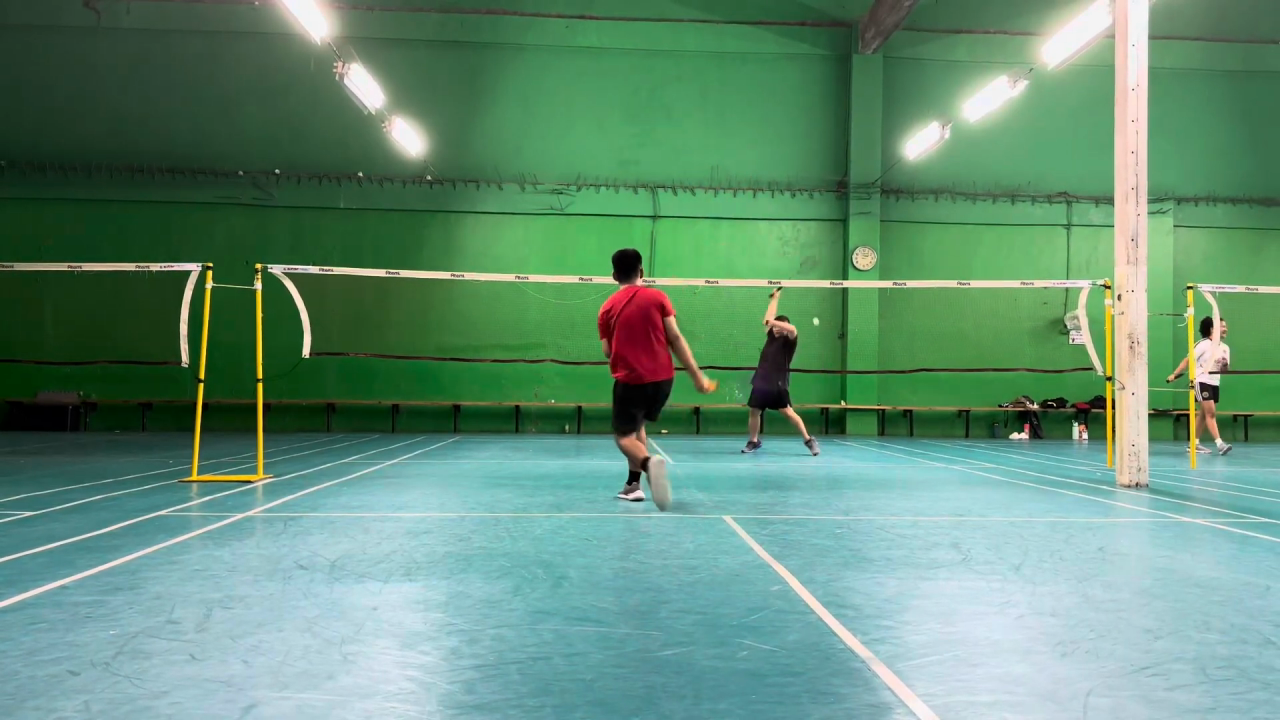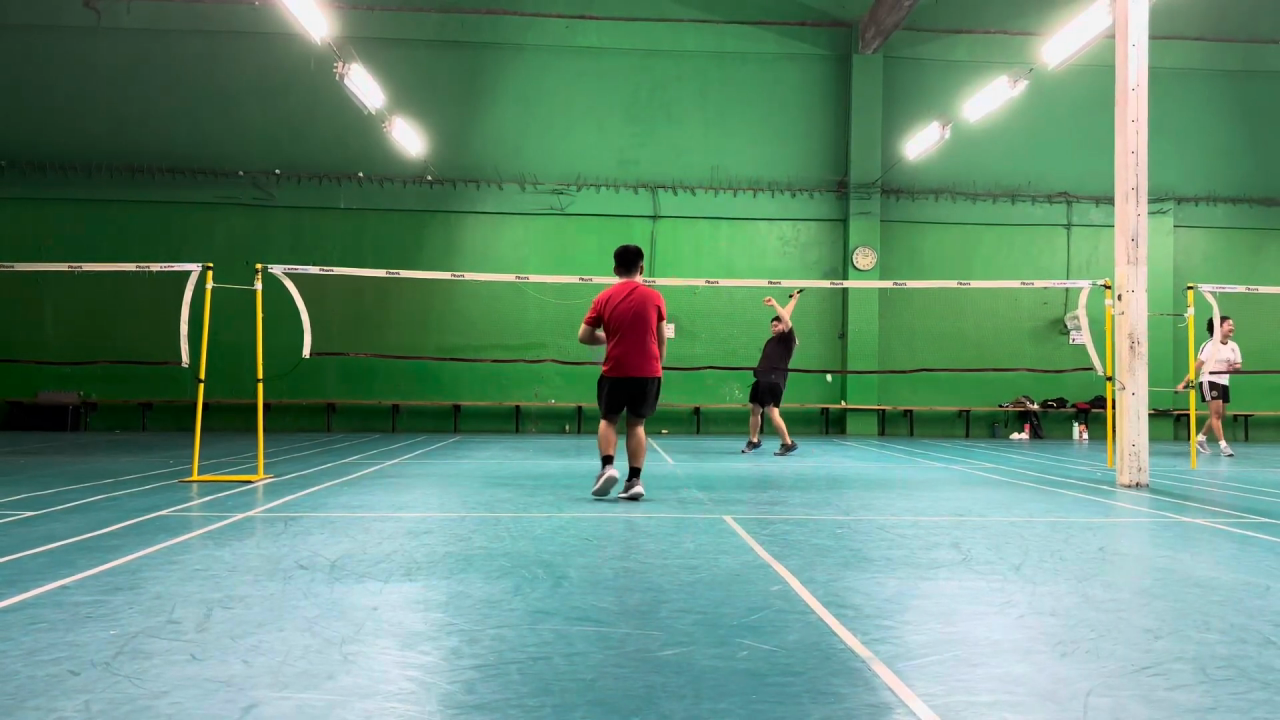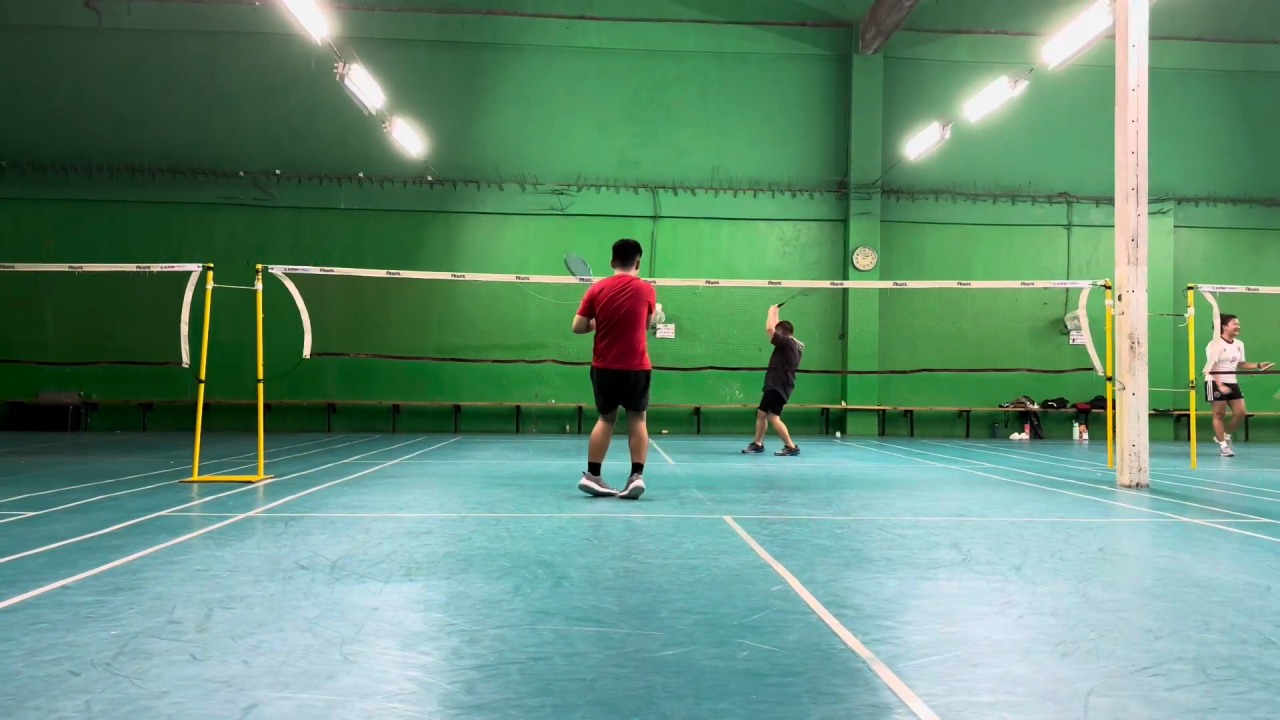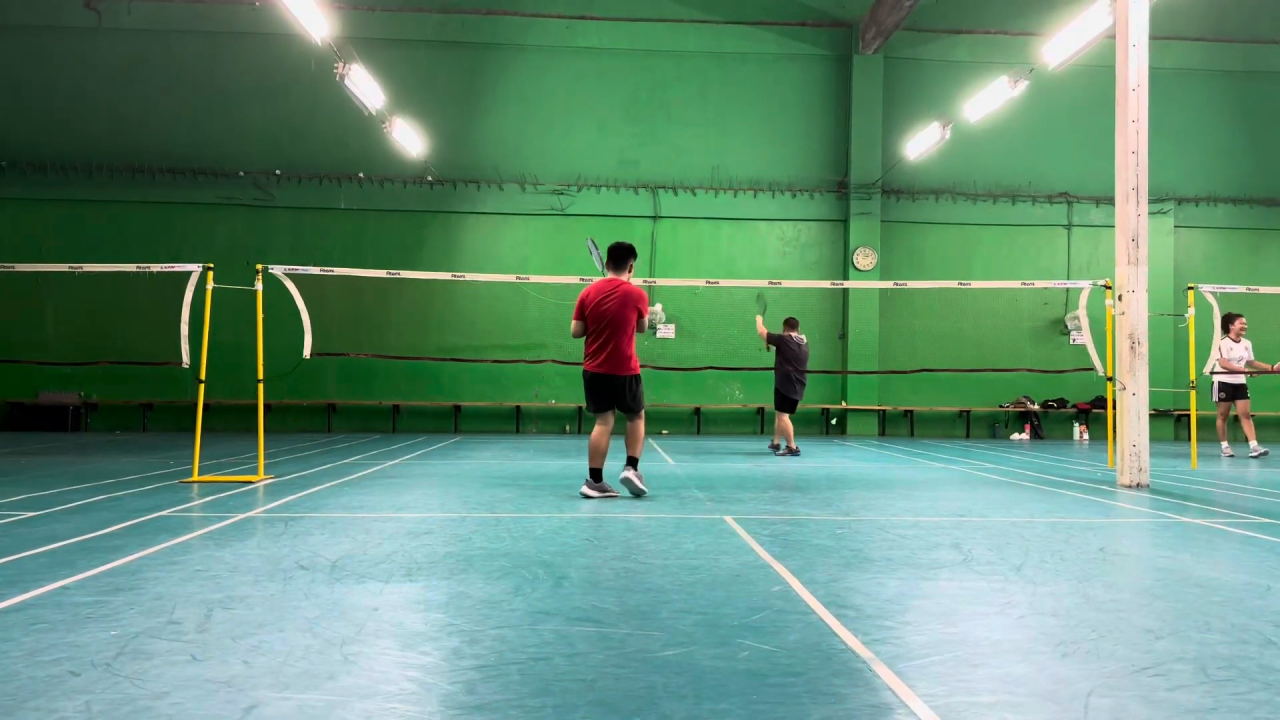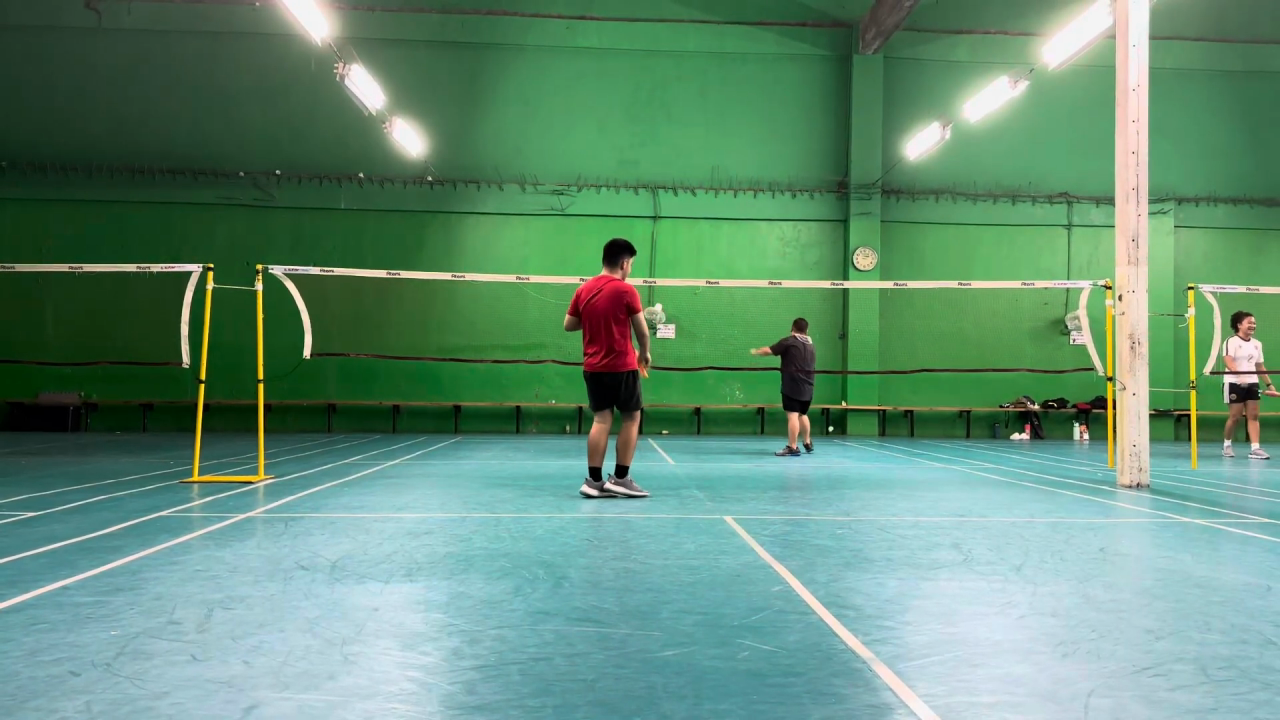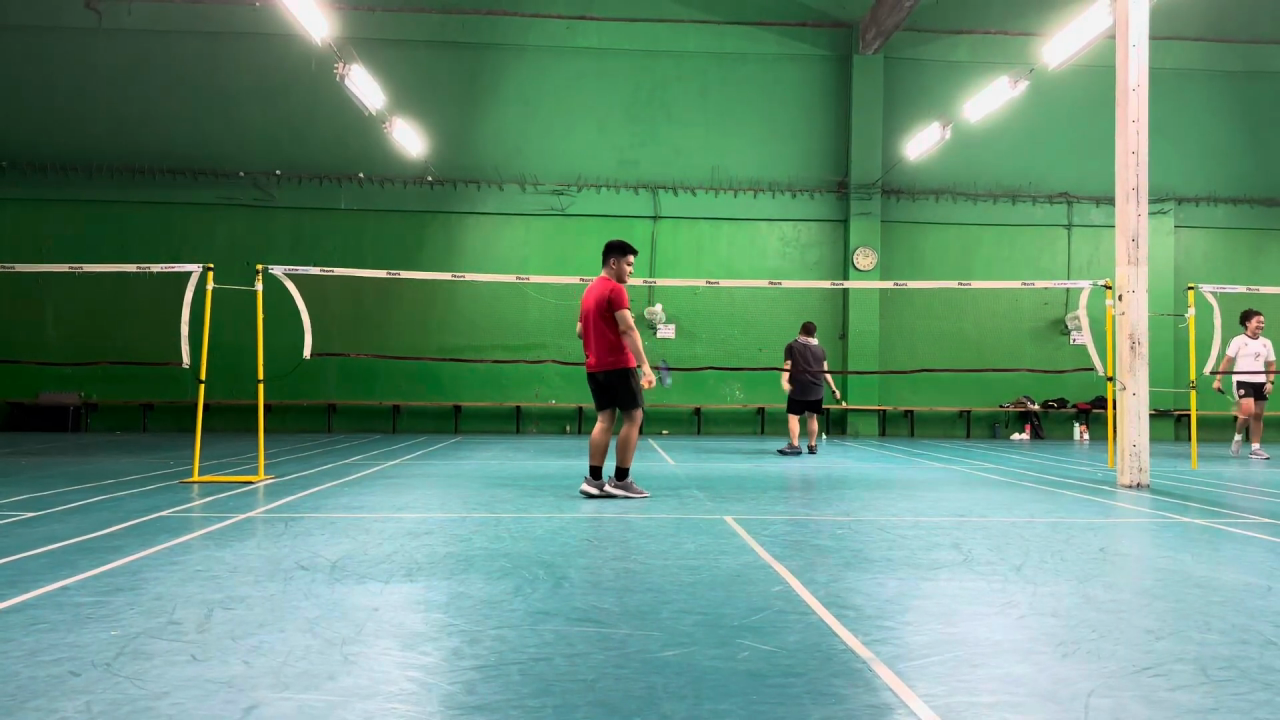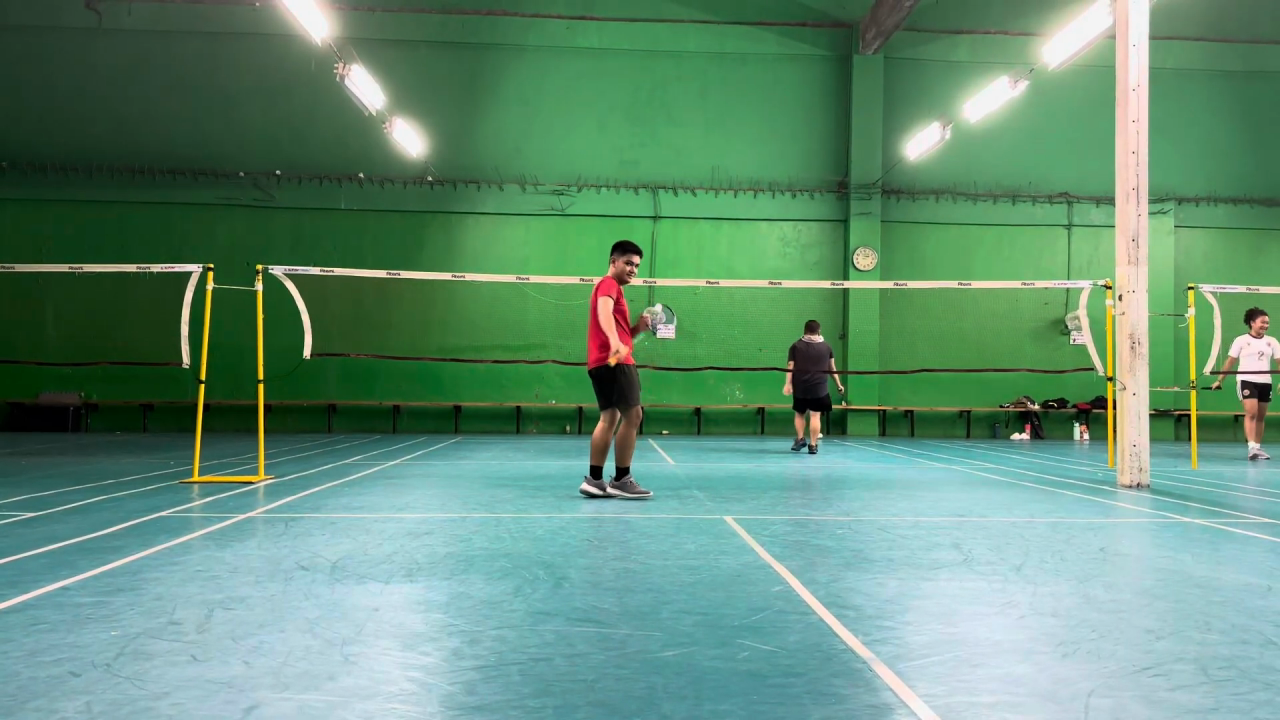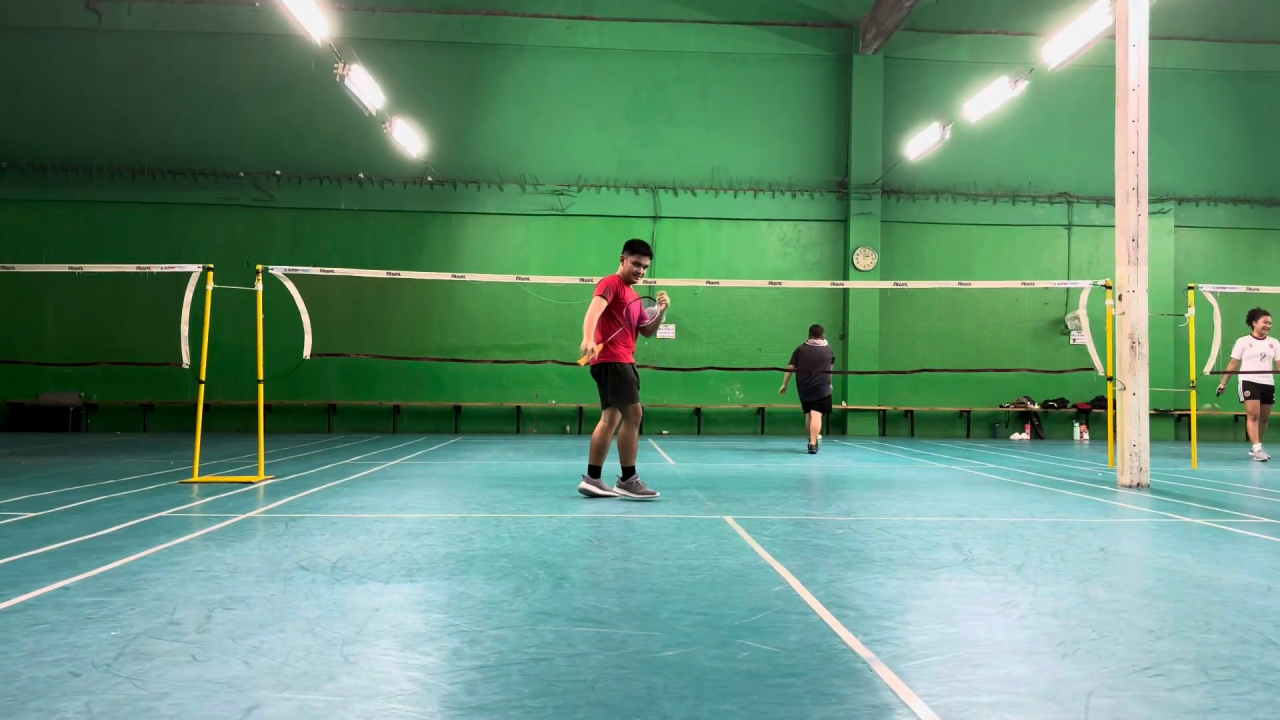
dt=0.2s
person 1, frame 1
left shoulder: (607, 308)
right shoulder: (655, 297)
left elbow: (608, 353)
right elbow: (676, 340)
right wrist: (696, 375)
left hip: (630, 380)
right hip: (662, 377)
left knee: (625, 437)
right knee: (637, 429)
left ankle: (650, 464)
right ankle: (633, 485)
person 1, frame 2
left shoulder: (604, 298)
right shoulder: (654, 297)
left elbow: (584, 336)
right elbow: (661, 340)
right wrist: (657, 370)
left hip: (616, 372)
right hip: (649, 373)
left knee: (609, 421)
right knee: (636, 425)
left ankle: (607, 468)
right ankle: (634, 482)
person 1, frame 3
left shoulder: (597, 289)
right shoulder: (647, 290)
left elbow: (578, 327)
left hip: (604, 367)
right hip: (637, 367)
left knee: (606, 420)
right knee: (638, 420)
left ankle: (592, 476)
right ankle: (636, 475)
person 1, frame 4
left shoulder: (588, 293)
right shoulder: (637, 295)
left elbow: (576, 332)
left hip: (594, 370)
right hip: (626, 371)
left knee: (603, 423)
right knee: (636, 418)
left ankle: (594, 482)
right ankle: (631, 468)
person 1, frame 5
left shoulder: (583, 290)
right shoulder: (626, 291)
left elbow: (569, 325)
right elbow: (642, 333)
right wrist: (645, 353)
left hip: (594, 368)
right hip: (622, 367)
left knee: (601, 421)
right knee: (631, 419)
left ankle: (594, 481)
right ankle: (620, 479)
person 1, frame 6
left shoulder: (590, 291)
right shoulder: (615, 290)
left elbow: (581, 331)
right elbow: (628, 330)
right wrist: (645, 366)
left hip: (595, 368)
right hip: (618, 365)
left knee: (604, 420)
right knee: (633, 418)
left ankle: (594, 480)
right ankle: (620, 481)
person 1, frame 7
left shoulder: (609, 288)
right shoulder: (609, 285)
right elbow: (605, 315)
left wrist: (638, 327)
right wrist: (615, 342)
left hip: (601, 364)
right hip: (614, 363)
left knee: (608, 419)
right knee: (632, 416)
left ankle: (594, 479)
right ankle: (621, 480)
person 1, frame 8
left shoulder: (632, 294)
right shoulder: (611, 283)
left elbow: (646, 331)
right elbow: (592, 314)
left wrist: (660, 311)
right wrist: (588, 339)
left hip: (618, 362)
right hip: (613, 360)
left knee: (610, 419)
right knee: (633, 414)
left ankle: (592, 479)
right ankle: (628, 479)
